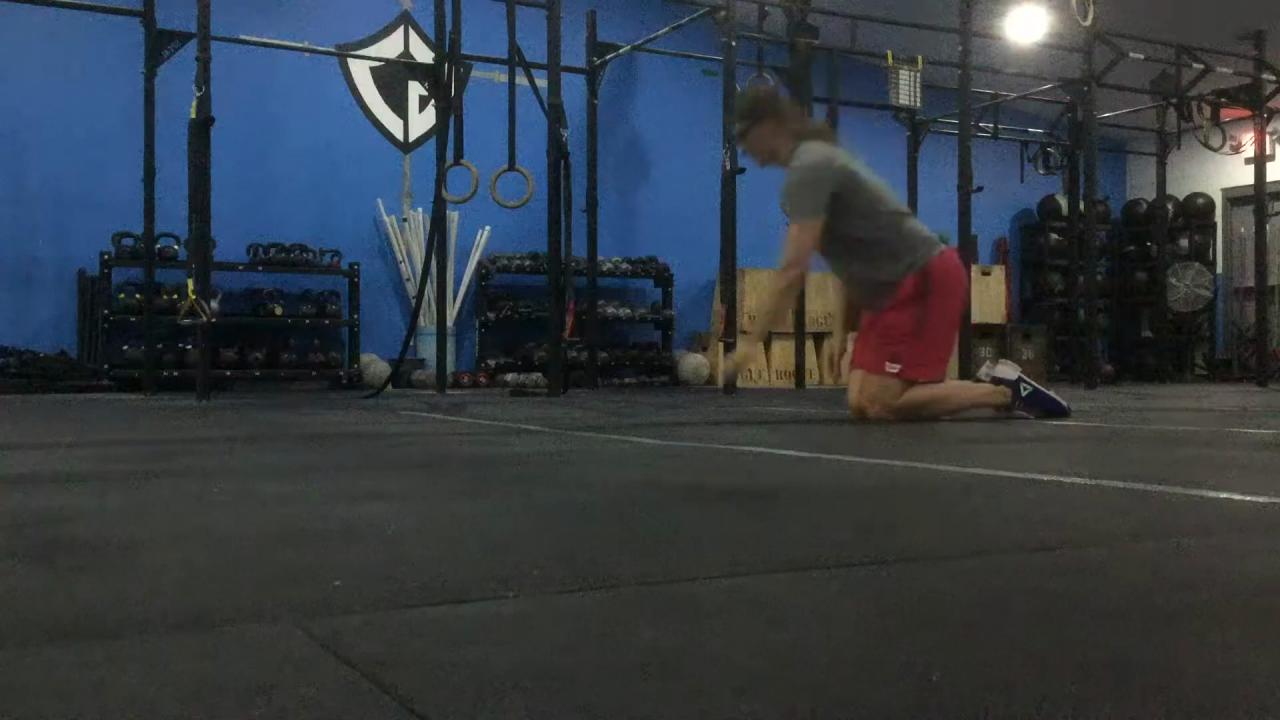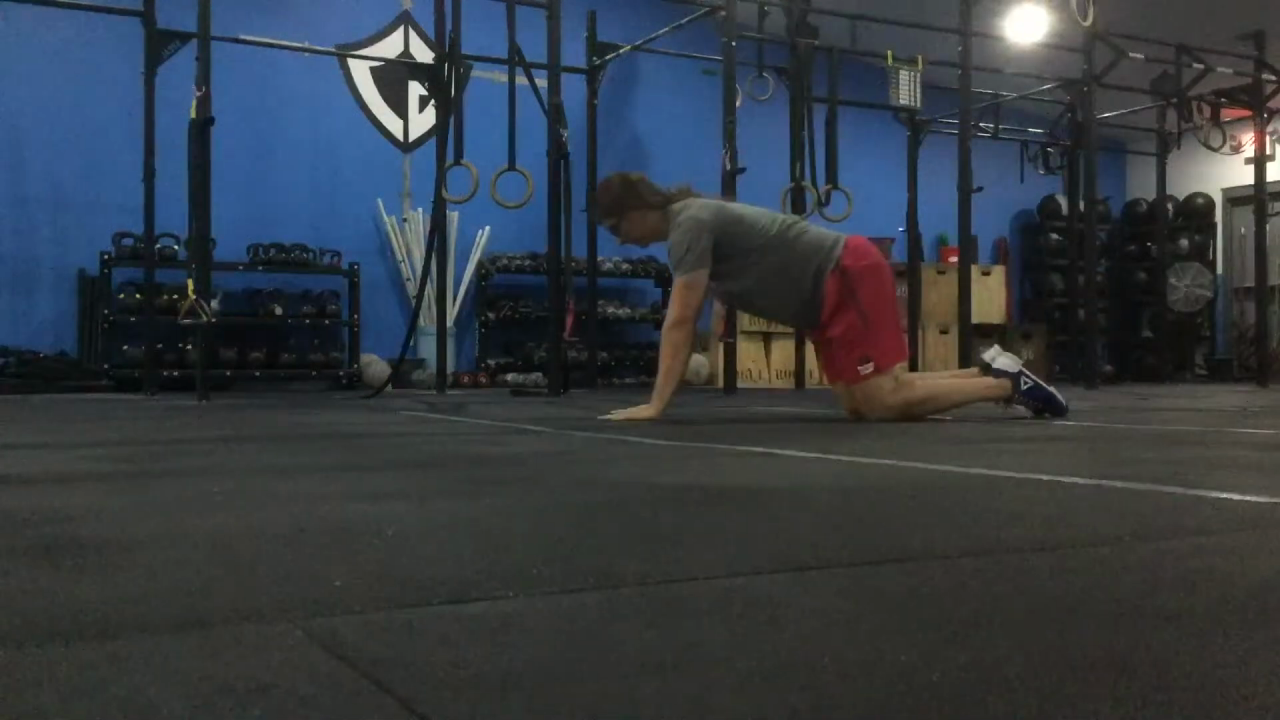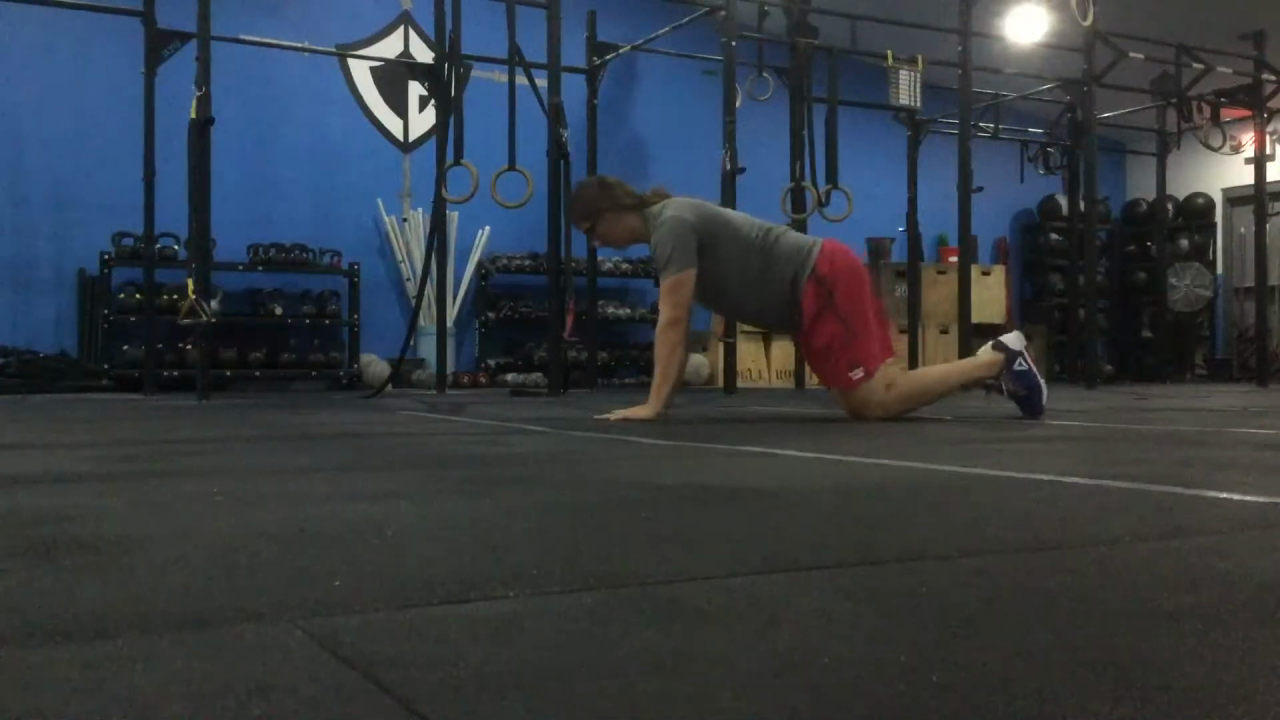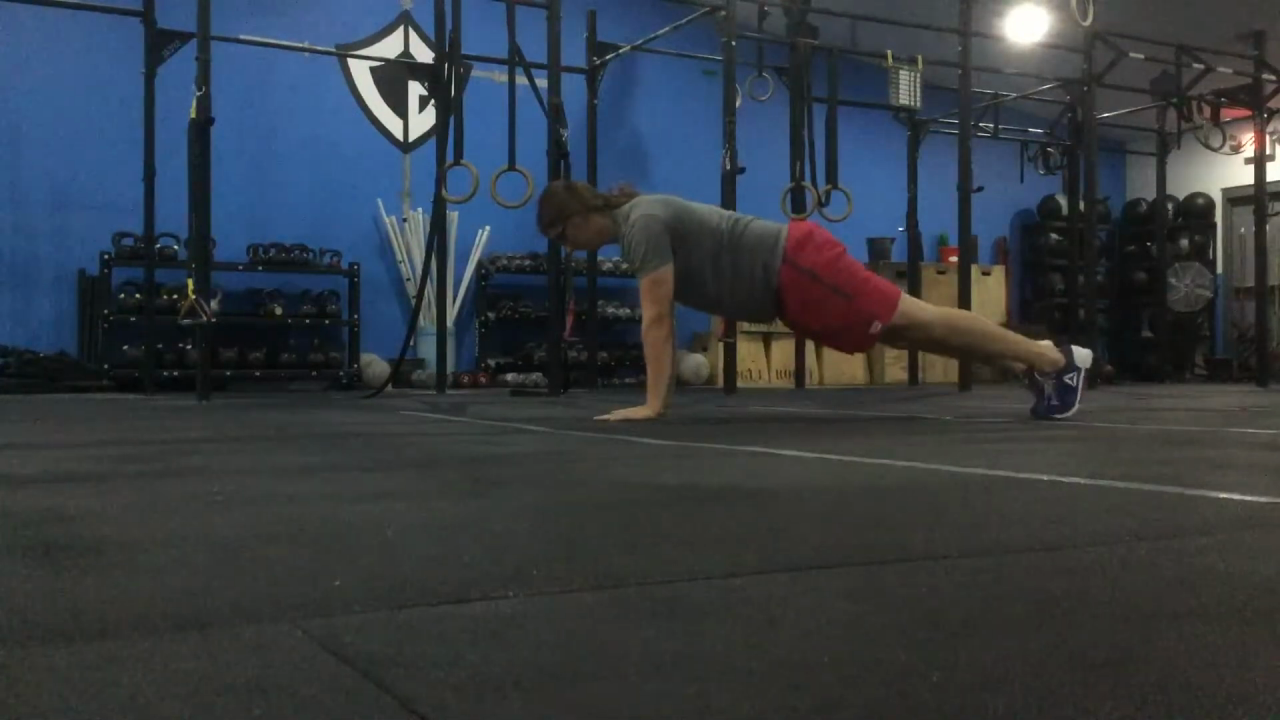
dt=1s
person 1, frame 1
left shoulder: (807, 169)
right shoulder: (820, 163)
left elbow: (793, 267)
right elbow: (853, 265)
left wrist: (752, 341)
right wrist: (841, 334)
left hip: (925, 283)
right hip: (898, 287)
left knee: (881, 407)
right knee: (862, 403)
left ankle: (1007, 392)
right ankle: (987, 385)
person 1, frame 2
left shoulder: (689, 225)
right shoulder: (693, 225)
left elbow: (680, 322)
right elbow: (694, 323)
left wrist: (656, 404)
right wrist: (661, 397)
left hip: (849, 274)
right hip: (833, 289)
left knee: (883, 401)
right knee: (860, 402)
left ankle: (1007, 384)
right ankle: (989, 372)
person 1, frame 3
left shoulder: (671, 225)
right shoulder: (668, 225)
left elbow: (673, 321)
right elbow: (677, 322)
left wrist: (653, 405)
right wrist: (663, 397)
left hip: (824, 279)
right hip: (816, 287)
left knee: (878, 402)
right knee: (867, 397)
left ankle: (1001, 358)
right ankle: (988, 364)
person 1, frame 4
left shoulder: (640, 224)
right shoulder: (640, 221)
left elbow: (657, 319)
right elbow: (662, 318)
left wrist: (652, 404)
right wrist: (660, 397)
left hip: (798, 265)
right hip: (791, 275)
left knee: (920, 321)
right knee: (907, 333)
left ankle: (1057, 360)
right ankle: (1032, 364)
